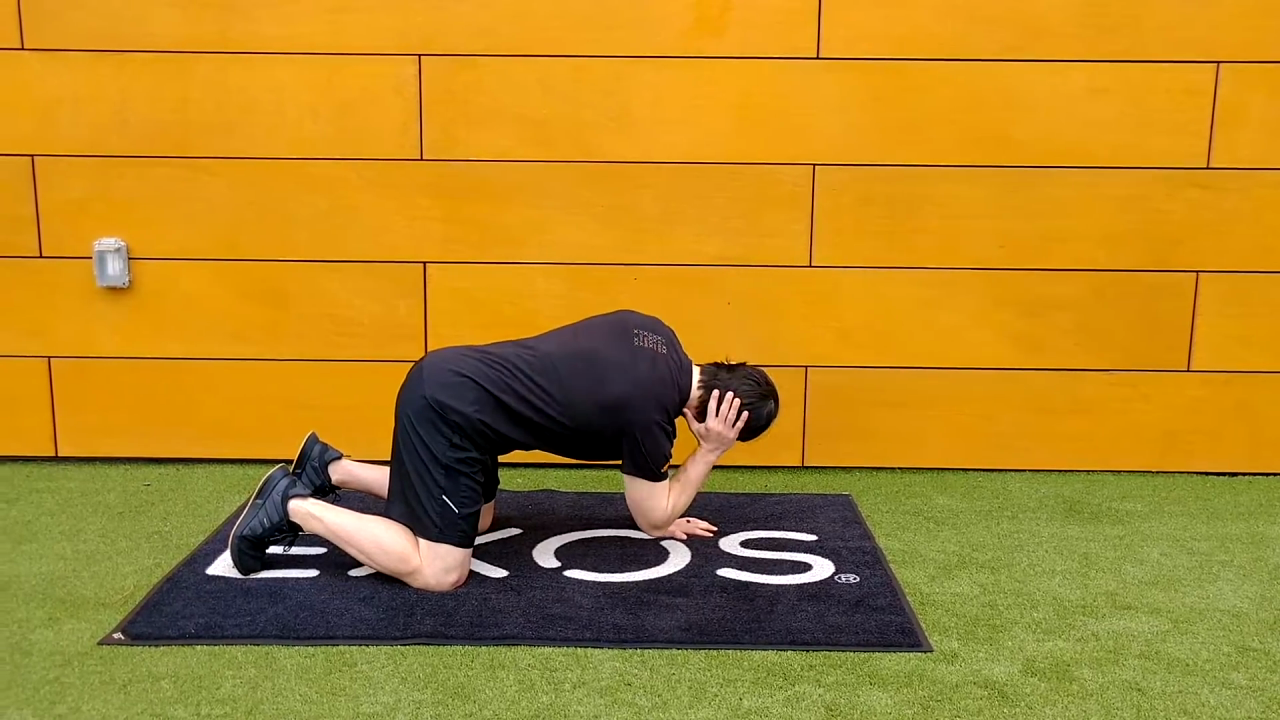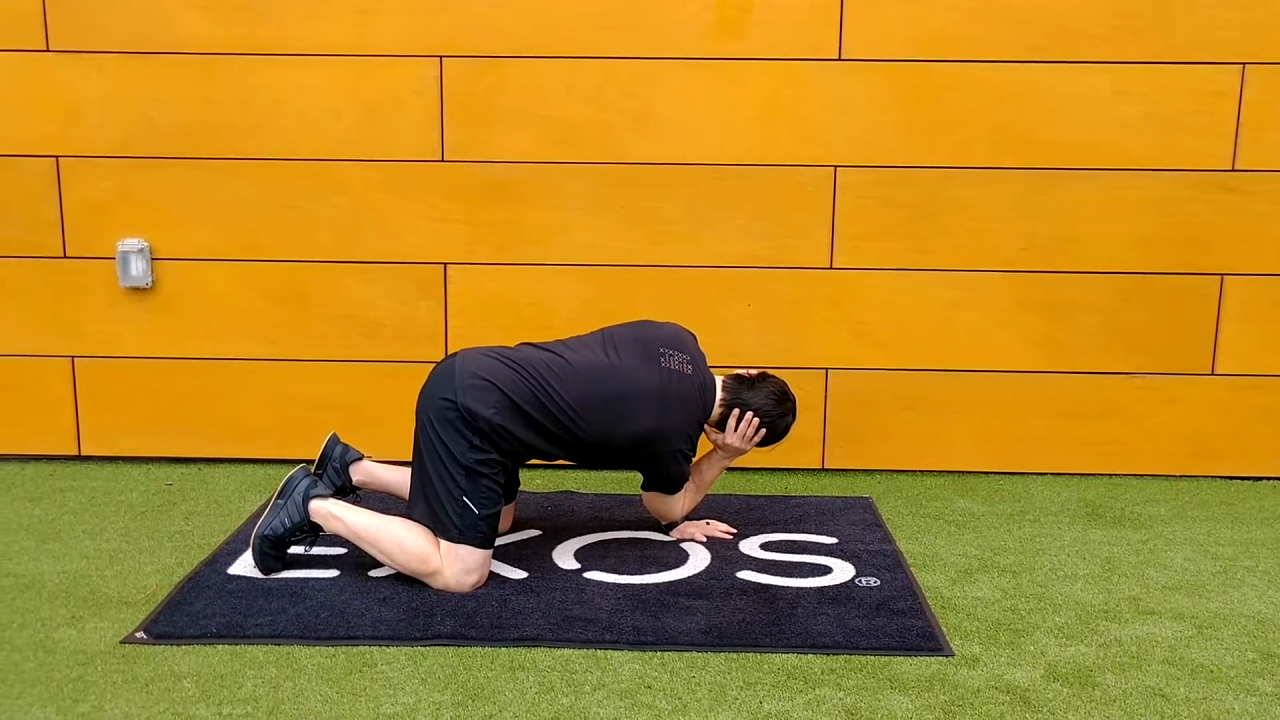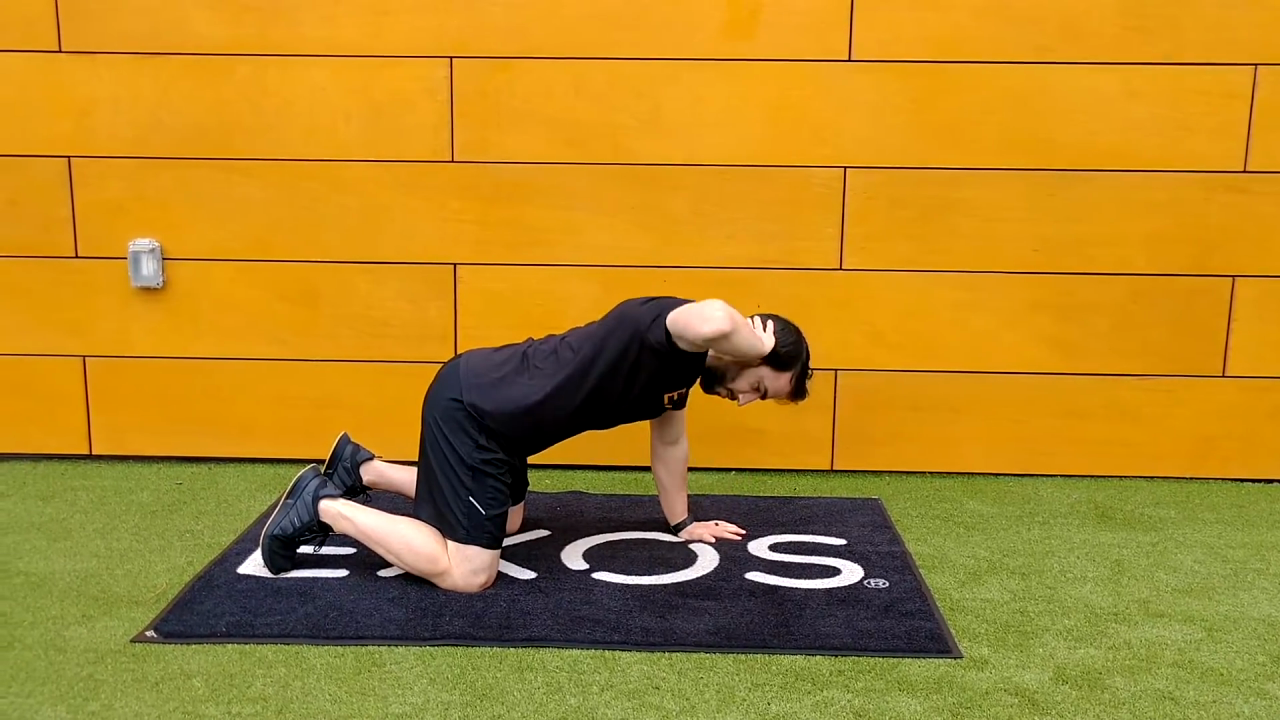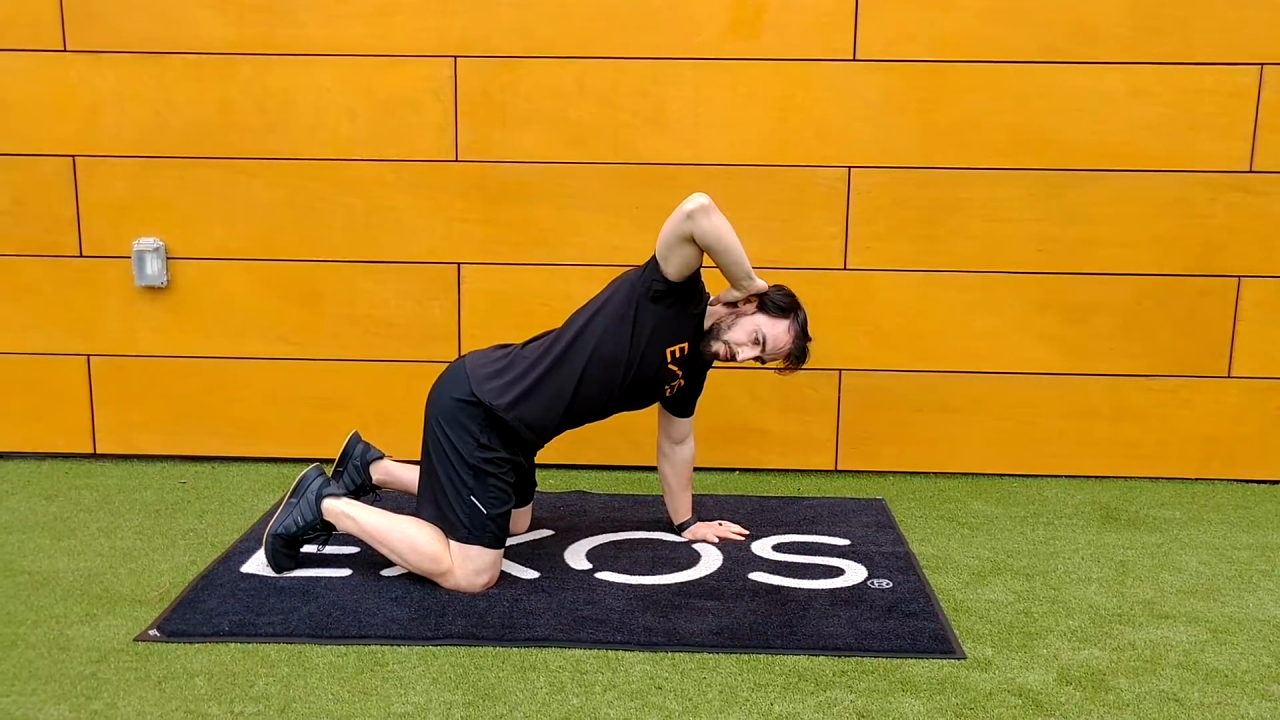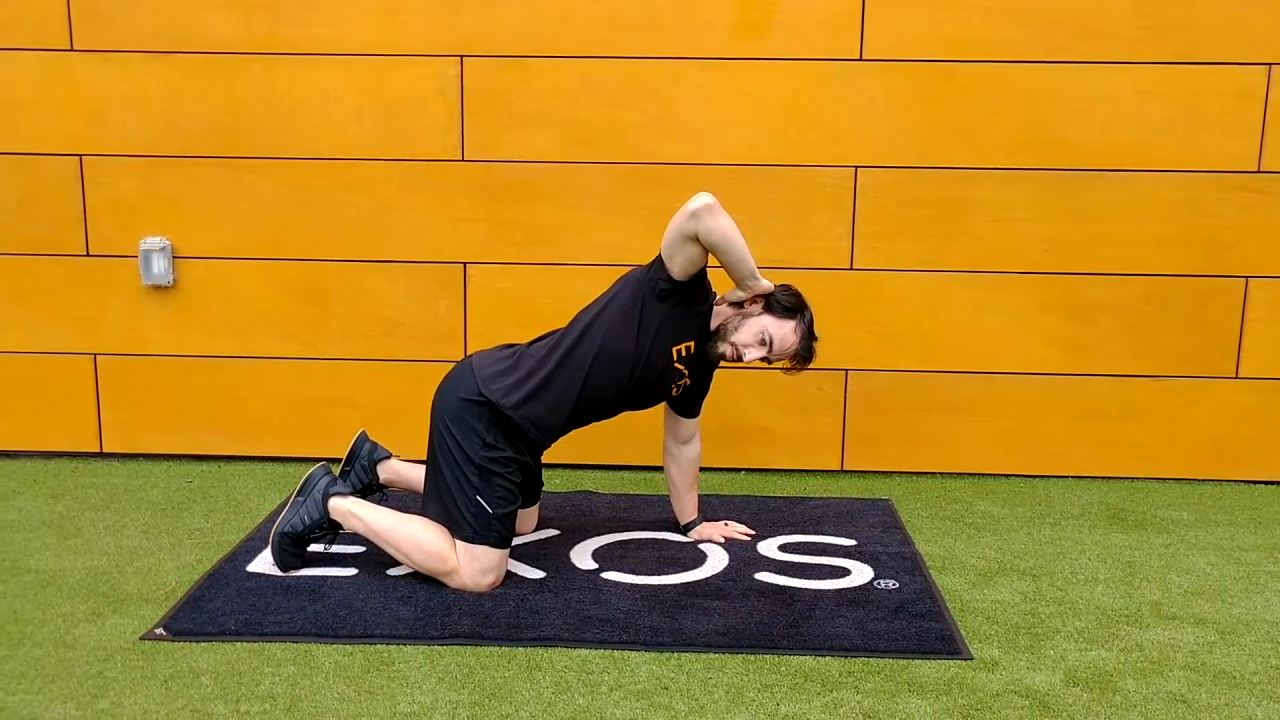
dt=1s
person 1, frame 1
left shoulder: (657, 337)
right shoulder: (649, 410)
right elbow: (652, 518)
left wrist: (664, 515)
right wrist: (710, 452)
left hip: (449, 381)
right hip: (447, 410)
left knee: (476, 519)
right knee: (439, 572)
left ankle: (329, 468)
right ankle: (293, 504)
person 1, frame 2
left shoulder: (679, 344)
right shoulder: (674, 431)
right elbow: (665, 505)
left wrist: (679, 522)
right wrist: (723, 457)
left hip: (471, 379)
right hip: (468, 412)
left knee: (497, 519)
right knee: (460, 573)
left ankle: (350, 467)
right ankle: (315, 505)
person 1, frame 3
left shoulder: (684, 360)
right shoulder: (680, 335)
left elbow: (669, 438)
right elbow: (718, 322)
left wrist: (682, 523)
right wrist: (759, 346)
left hip: (488, 405)
right hip: (470, 409)
left knee: (504, 521)
right knee: (469, 572)
left ankle: (361, 469)
right ankle: (323, 507)
person 1, frame 4
left shoulder: (694, 363)
right shoulder: (672, 297)
left elbow: (676, 440)
right elbow: (696, 211)
left wrist: (686, 522)
right wrist: (750, 284)
left hip: (503, 417)
right hip: (475, 406)
left knee: (514, 522)
right knee: (472, 573)
left ankle: (371, 467)
right ankle: (326, 503)
person 1, frame 5
left shoulder: (700, 362)
right shoulder: (679, 295)
left elbow: (681, 441)
right elbow: (701, 211)
left wrist: (691, 521)
right wrist: (755, 284)
left hip: (508, 414)
right hip: (481, 405)
left knee: (520, 522)
right knee: (477, 573)
left ankle: (377, 466)
right ankle: (332, 502)
